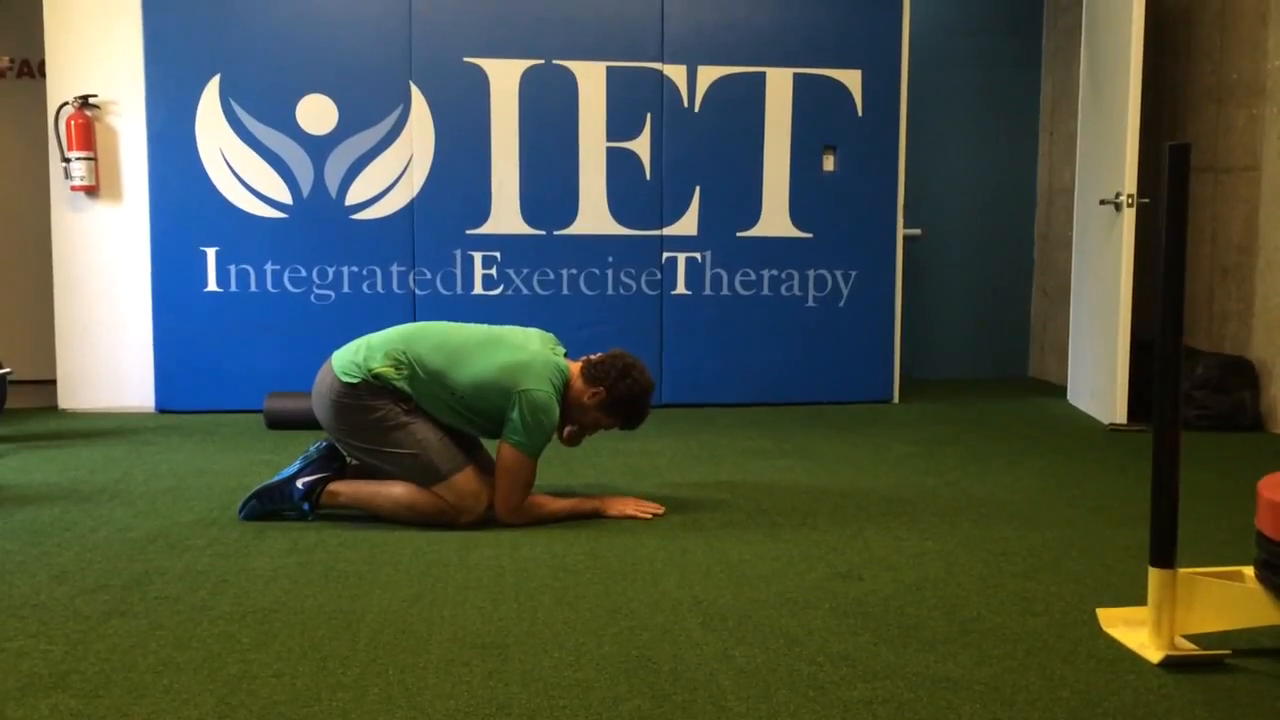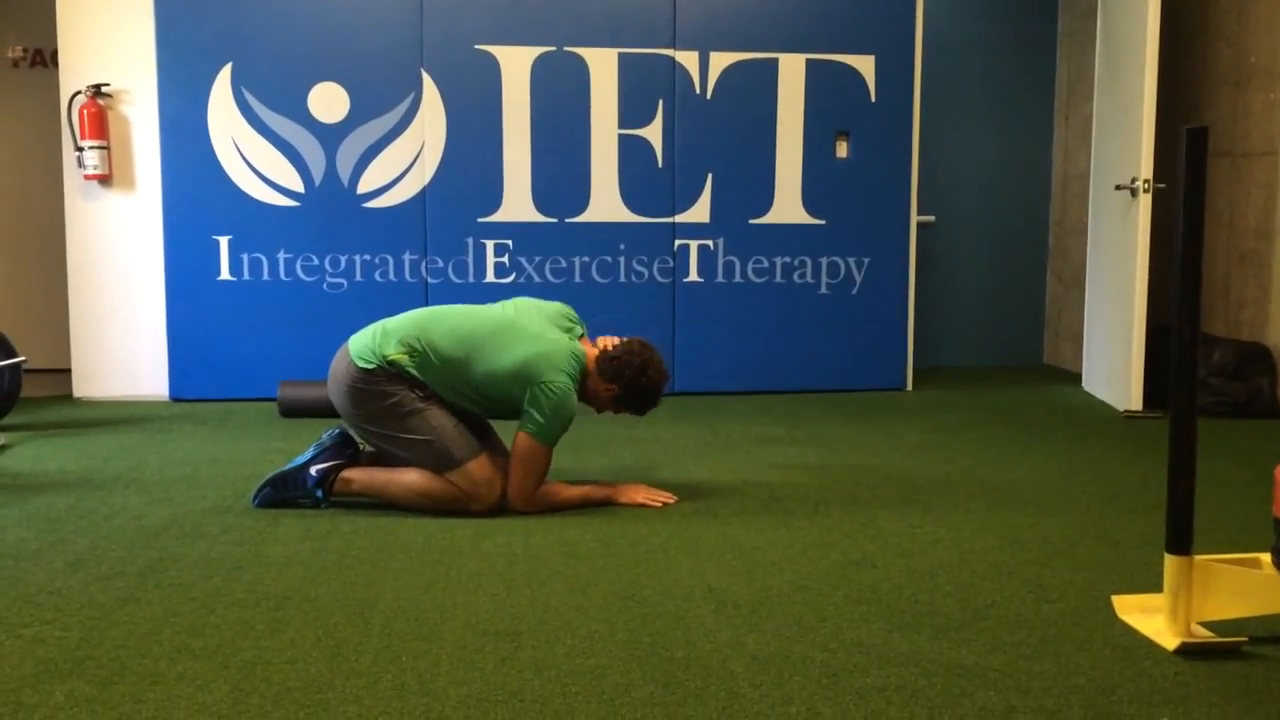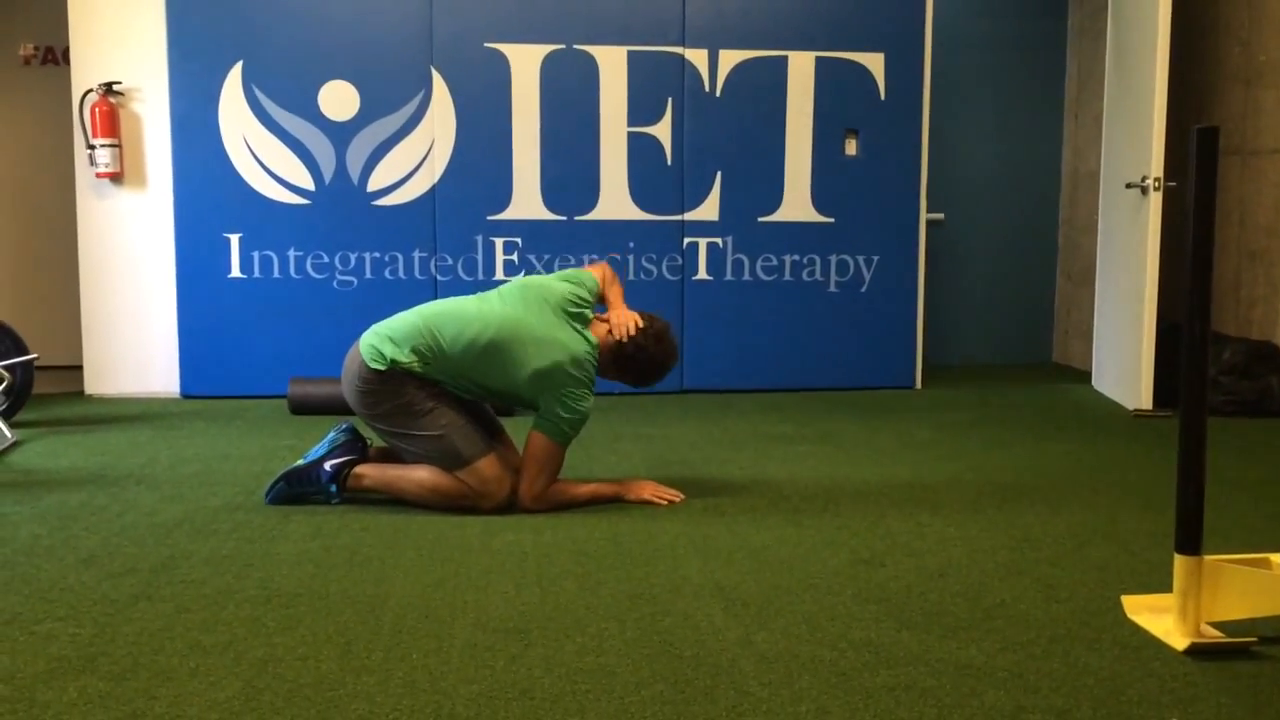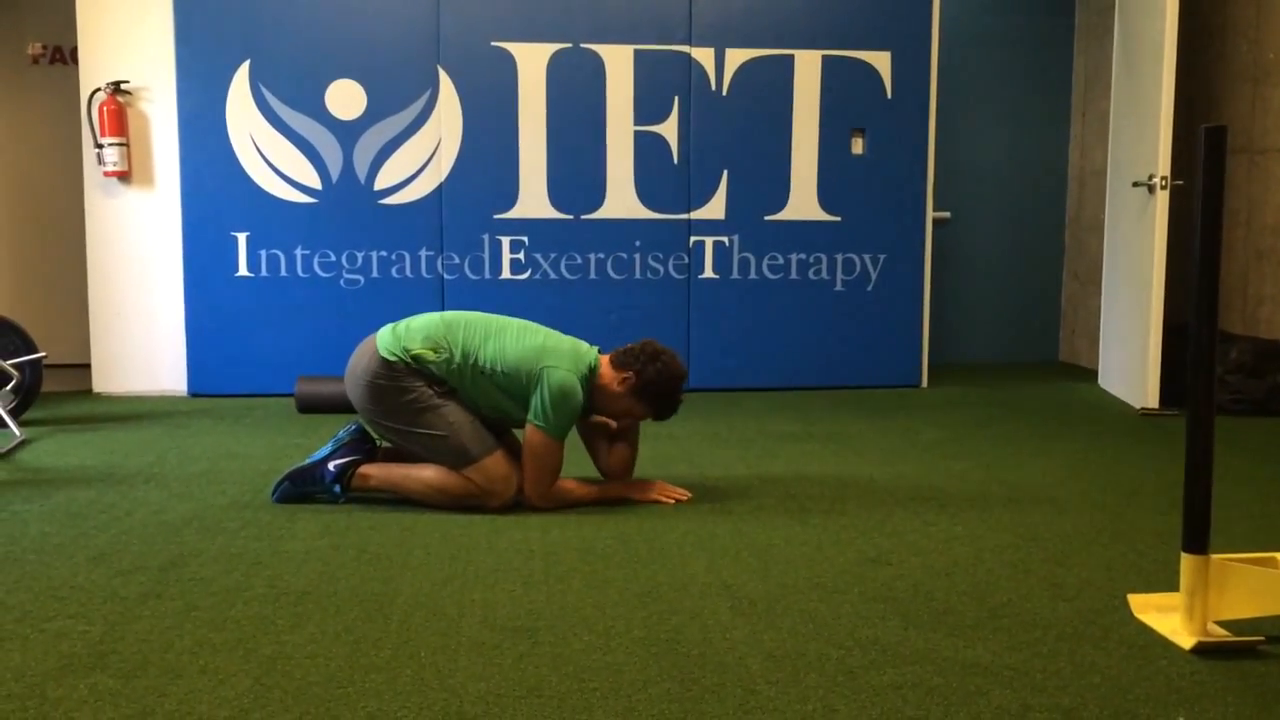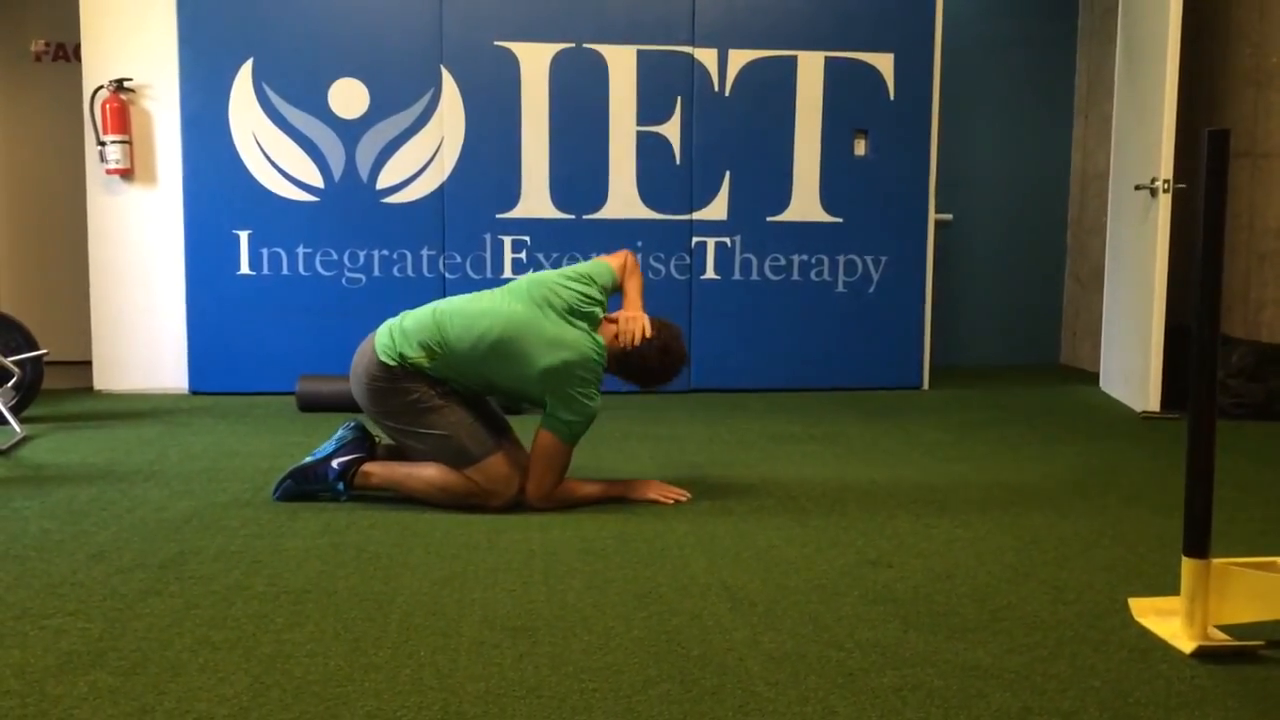
dt=1s
person 1, frame 1
left shoulder: (550, 348)
right shoulder: (537, 395)
left elbow: (567, 437)
right elbow: (510, 508)
left wrist: (578, 425)
right wrist: (600, 505)
left hip: (364, 372)
right hip: (354, 390)
left knee: (484, 481)
right knee: (469, 503)
left ankle: (342, 464)
right ankle: (317, 491)
person 1, frame 2
left shoulder: (564, 319)
right shoulder: (555, 386)
right elbow: (523, 497)
left wrist: (606, 352)
right wrist: (612, 493)
left hip: (378, 358)
right hip: (370, 376)
left knee: (497, 468)
right knee: (483, 491)
left ankle: (354, 454)
right ankle: (331, 478)
person 1, frame 3
left shoulder: (570, 294)
right shoulder: (572, 388)
left elbow: (604, 272)
right elbow: (532, 495)
left wrist: (618, 308)
right wrist: (621, 489)
left hip: (388, 349)
right hip: (384, 373)
left knee: (507, 466)
right knee: (495, 488)
left ankle: (362, 450)
right ankle: (344, 473)
person 1, frame 4
left shoulder: (586, 368)
right shoulder: (563, 381)
left elbow: (614, 468)
right elbow: (539, 492)
left wrist: (630, 418)
right wrist: (630, 491)
left hip: (401, 360)
right hip: (388, 371)
left knee: (511, 465)
right knee: (499, 486)
left ankle: (370, 449)
right ankle: (349, 474)
person 1, frame 5
left shoulder: (582, 291)
right shoulder: (578, 387)
left elbow: (627, 260)
right elbow: (539, 493)
left wrist: (634, 309)
right wrist: (627, 489)
left hip: (399, 346)
right hip: (390, 372)
left knee: (512, 466)
right knee: (501, 487)
left ankle: (372, 449)
right ankle: (351, 471)
